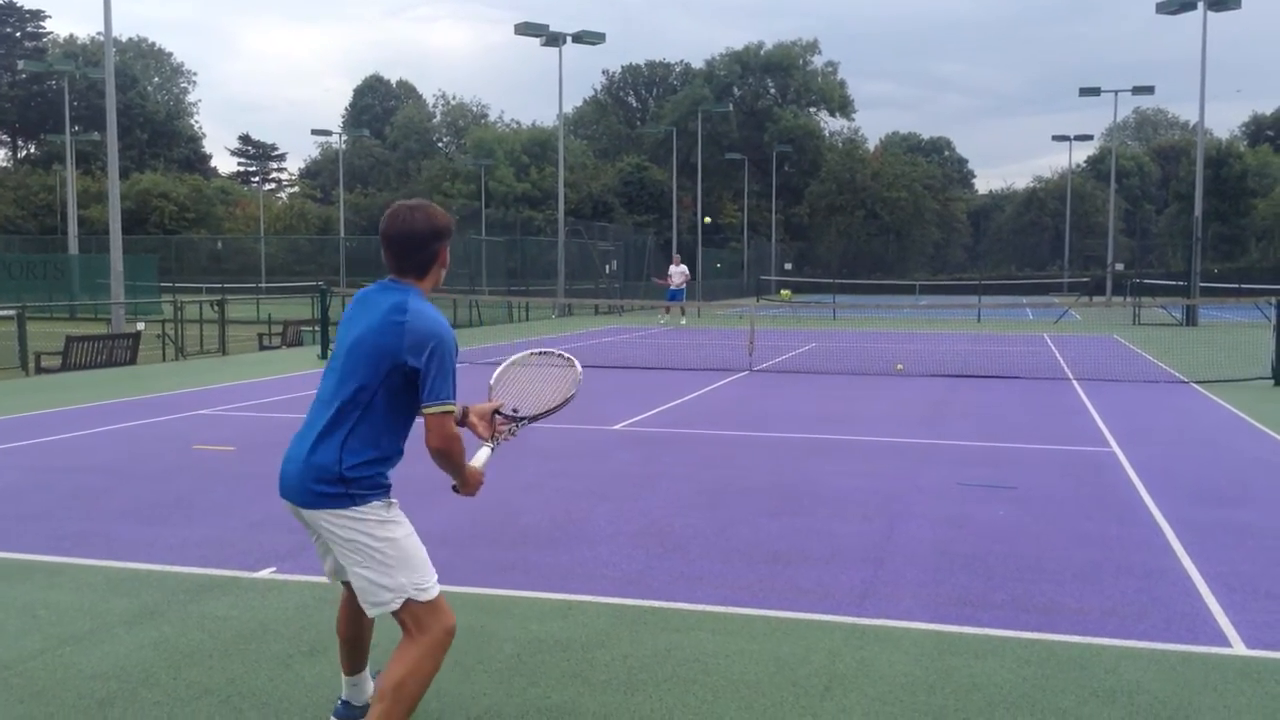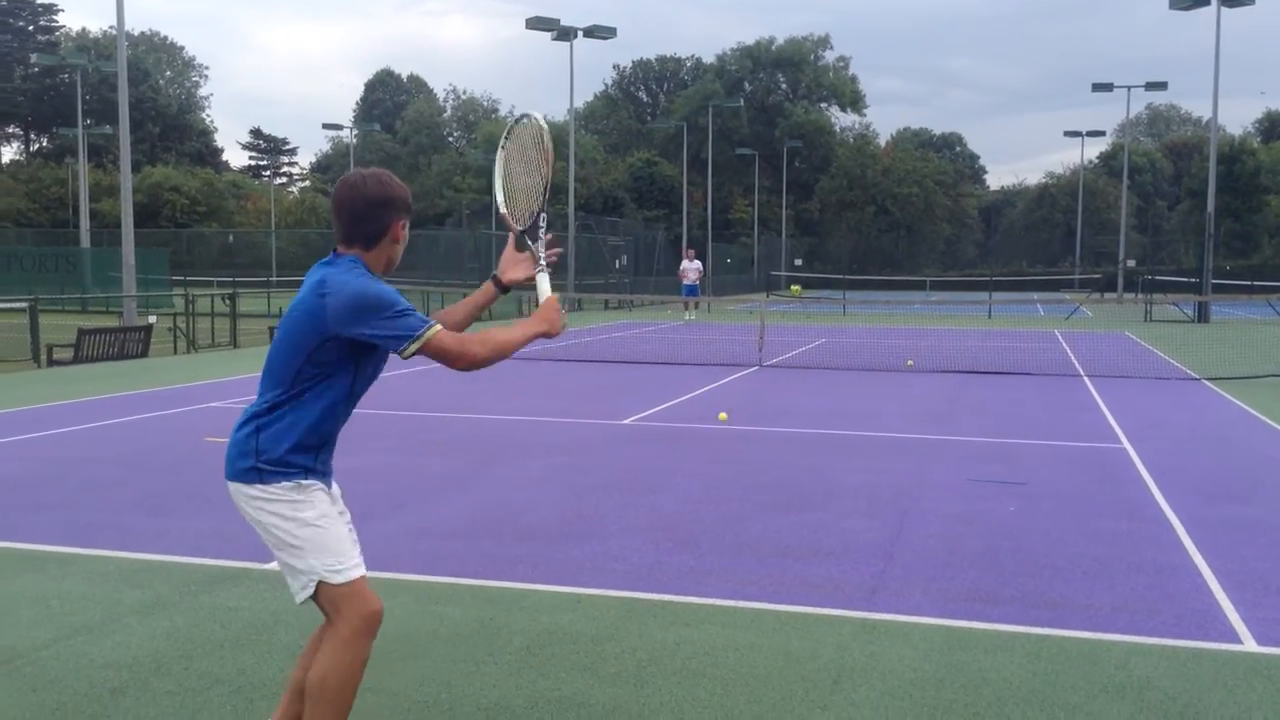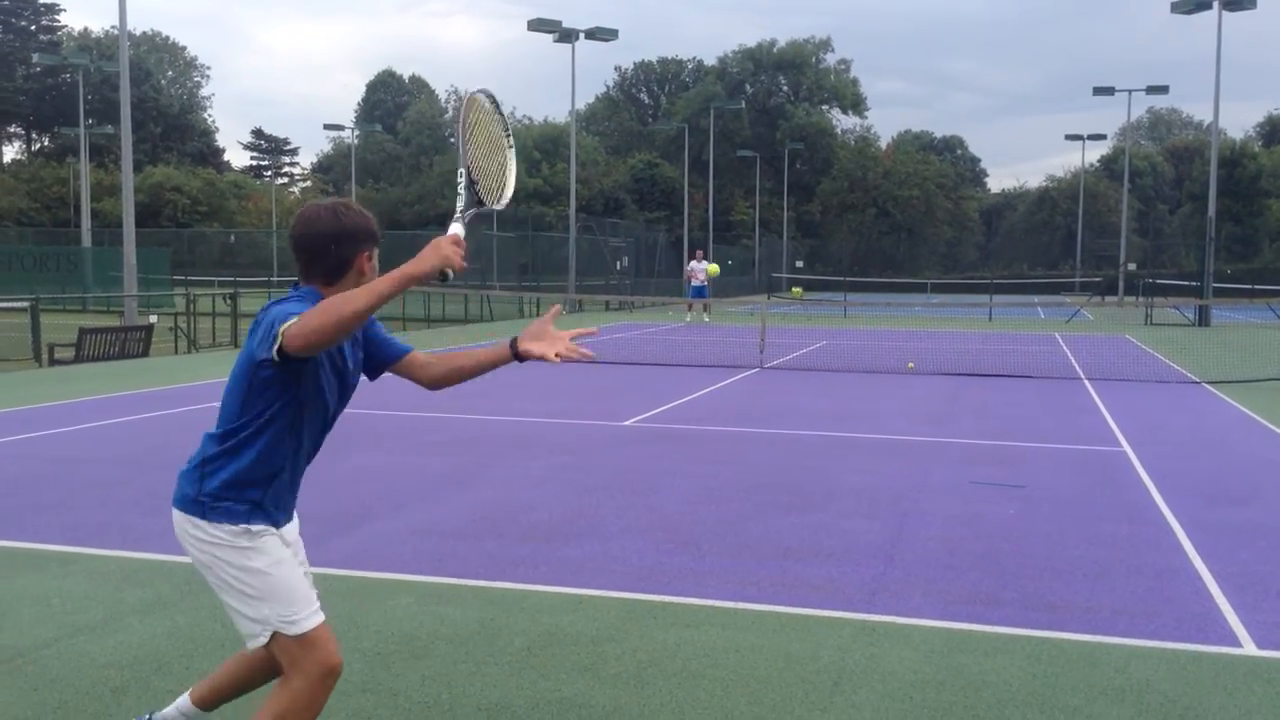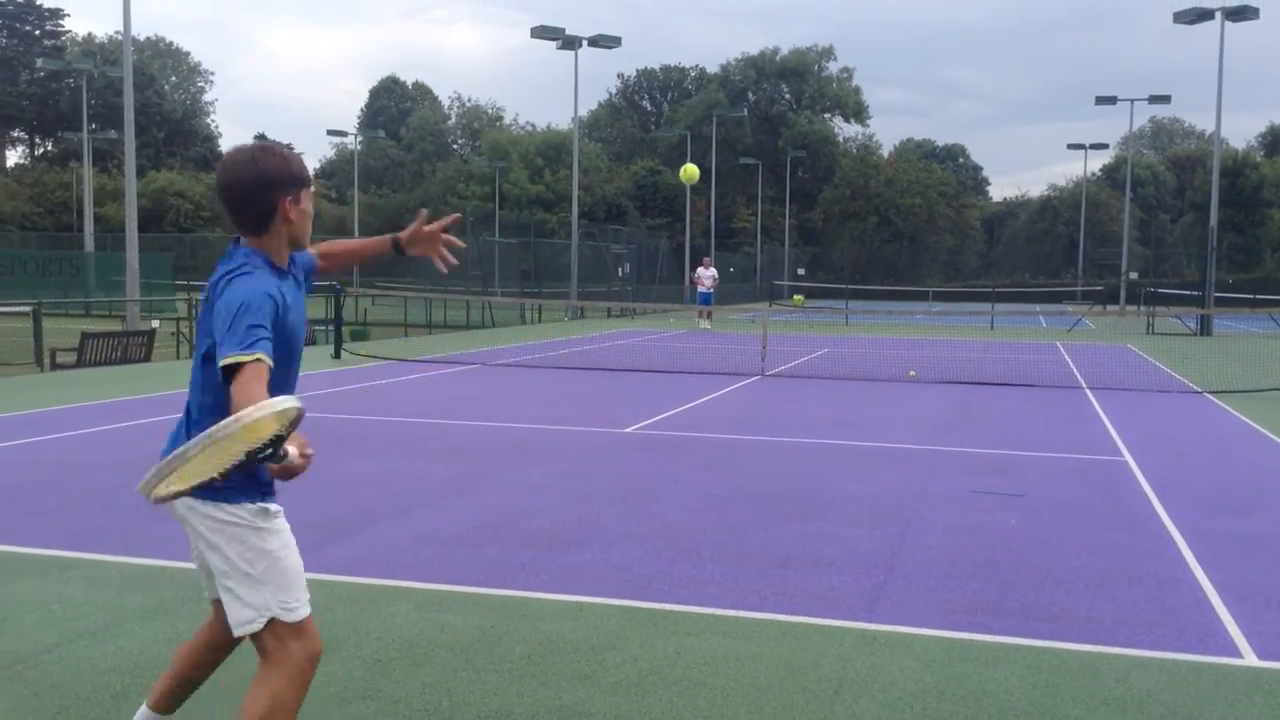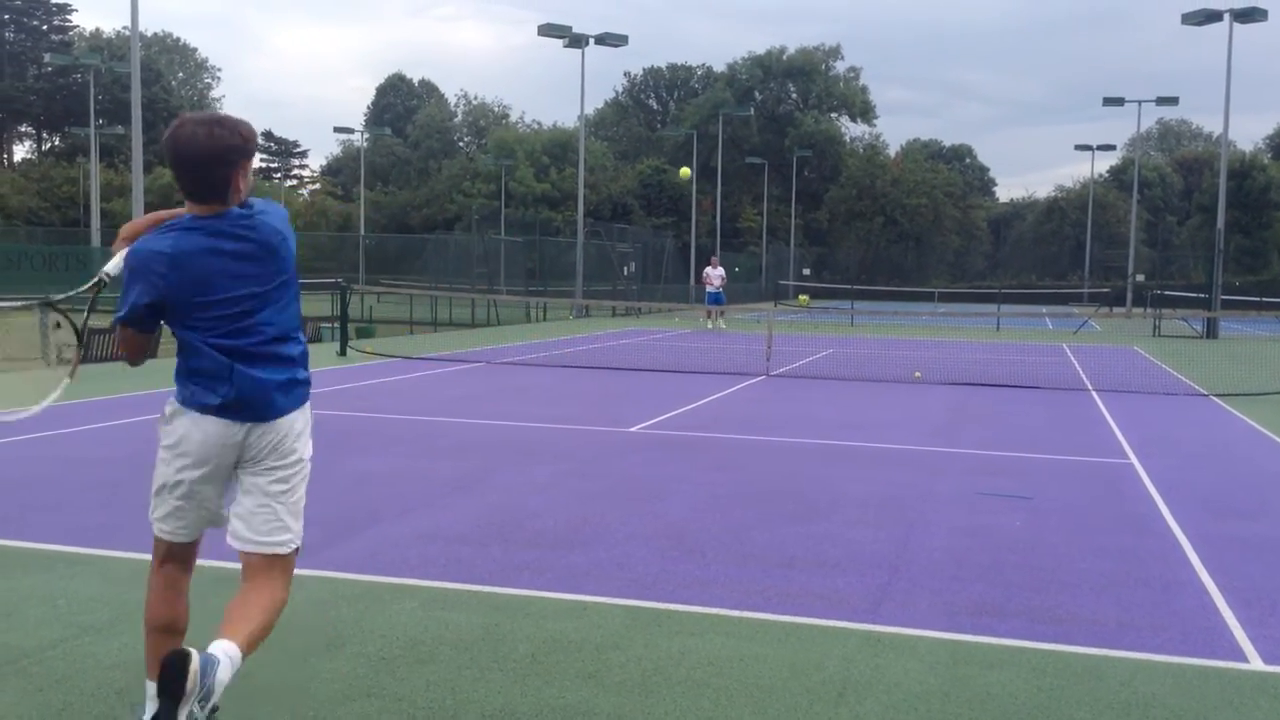
dt=0.3s
person 1, frame 1
left shoulder: (364, 302)
right shoulder: (430, 328)
right elbow: (439, 441)
left wrist: (463, 413)
right wrist: (465, 475)
left hip: (303, 477)
right hip: (347, 490)
left knee: (364, 585)
right knee: (431, 626)
person 1, frame 2
left shoulder: (349, 281)
right shoulder: (351, 292)
left elbow: (437, 334)
right elbow: (460, 353)
left wrist: (498, 282)
right wrist: (535, 327)
left hip: (300, 469)
right hip: (271, 477)
left knee: (350, 610)
right knee: (358, 614)
person 1, frame 3
left shoulder: (352, 326)
right shoulder: (286, 318)
left elbow: (429, 371)
right elbow: (305, 339)
left wrist: (518, 348)
right wrist: (409, 272)
left hip: (266, 509)
right hip: (224, 516)
left knee: (293, 648)
right knee: (318, 662)
person 1, frame 4
left shoulder: (274, 268)
right shoulder: (253, 292)
left elbow: (312, 260)
right elbow: (246, 393)
left wrist: (398, 241)
right hip: (230, 493)
left knee: (237, 617)
right knee: (295, 649)
person 1, frame 5
left shoulder: (150, 257)
right shoulder: (272, 223)
left elbow: (132, 351)
right wrist: (158, 223)
left hip: (202, 420)
right hip: (279, 419)
left knee: (171, 565)
right knee: (268, 577)
right ankle: (214, 664)
